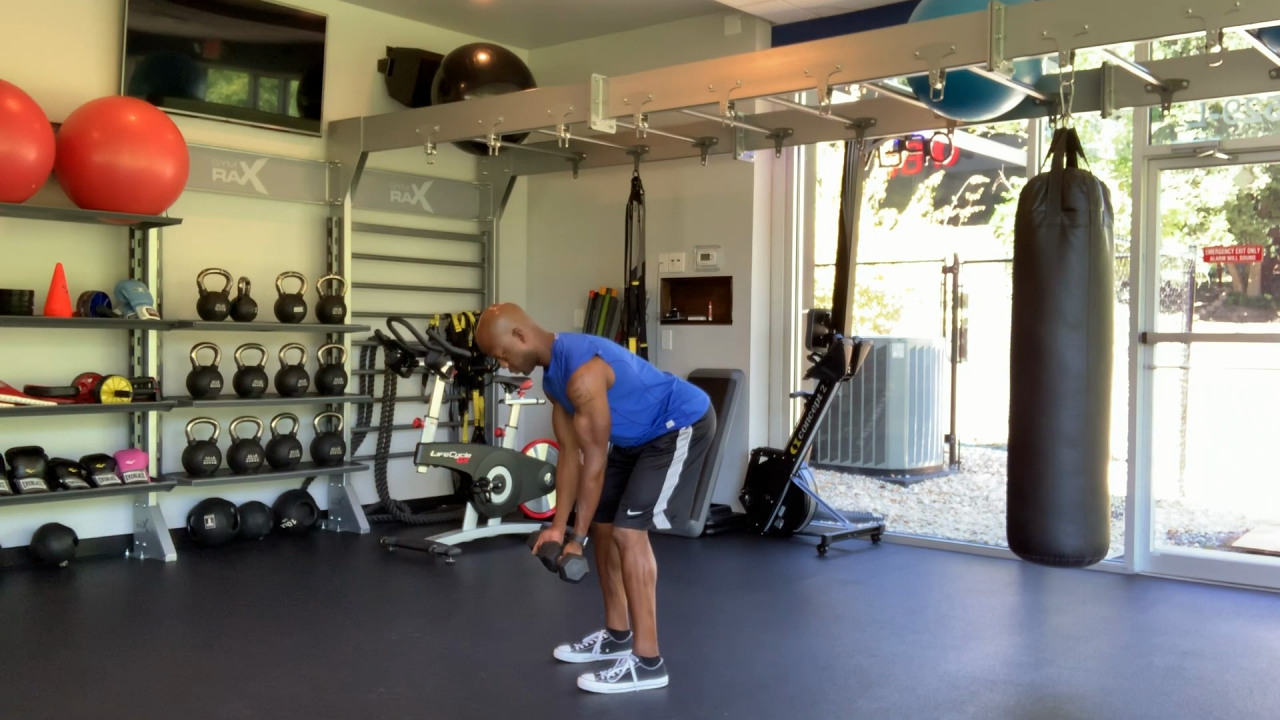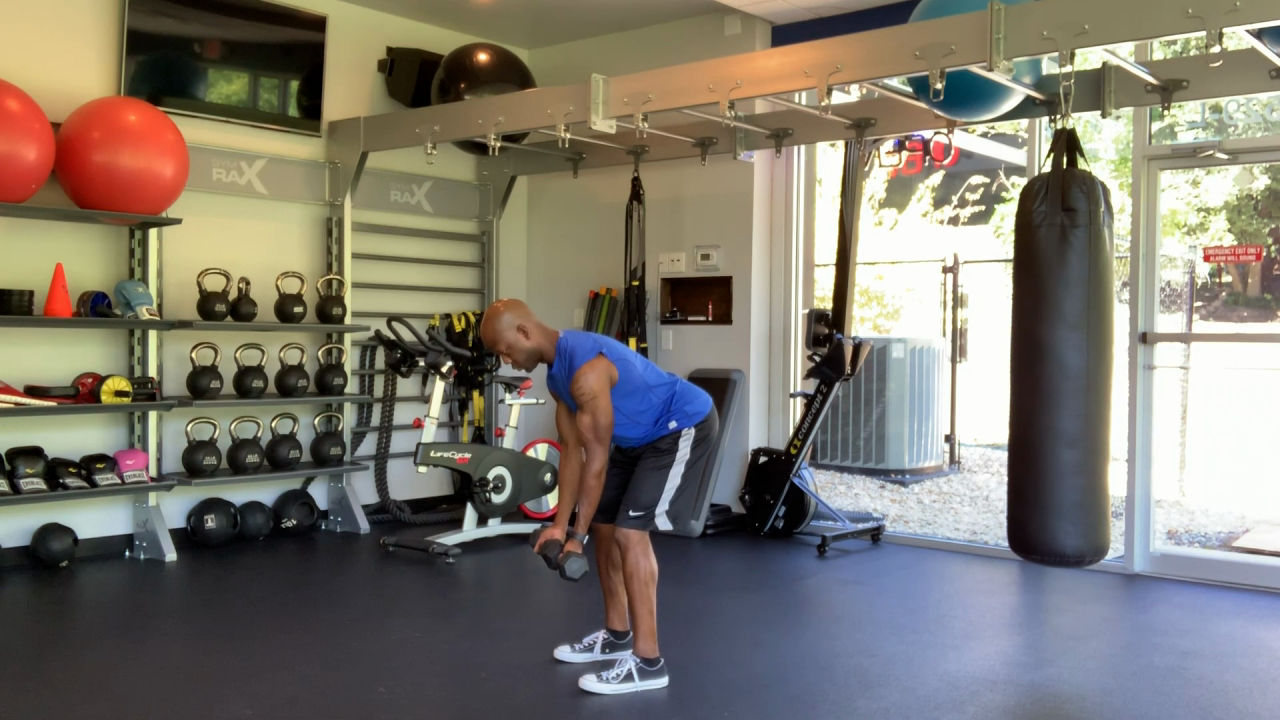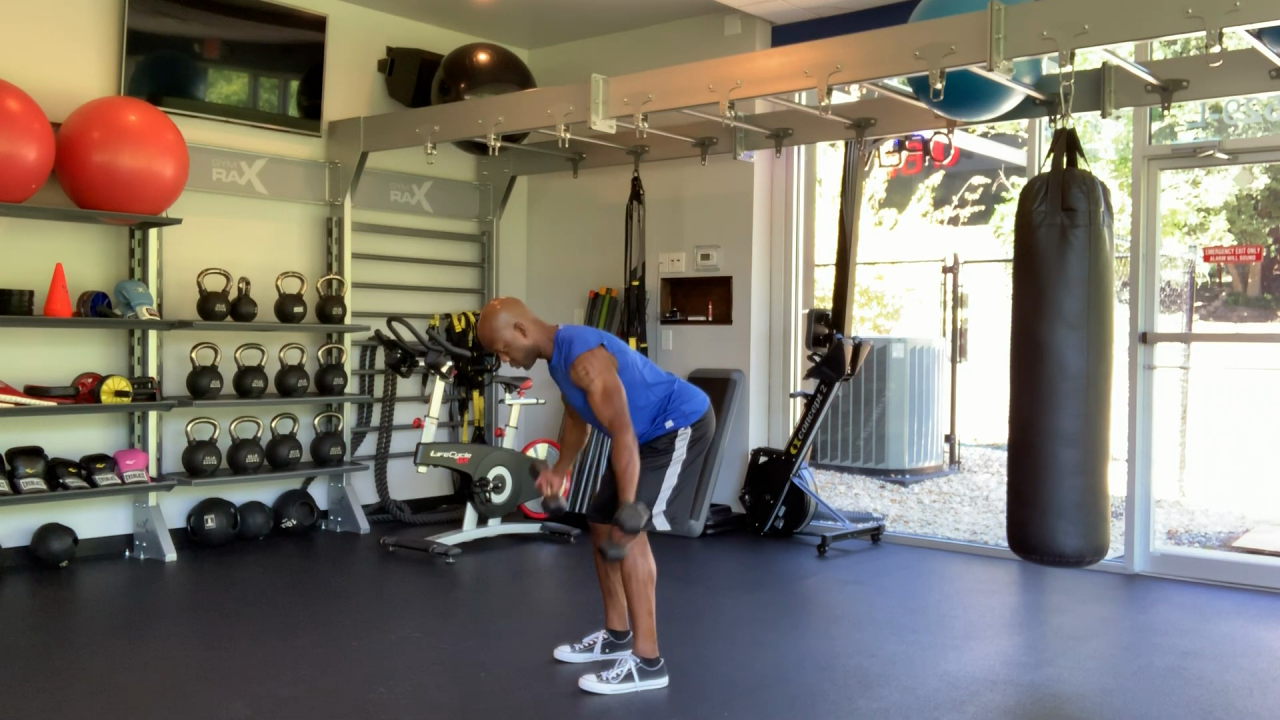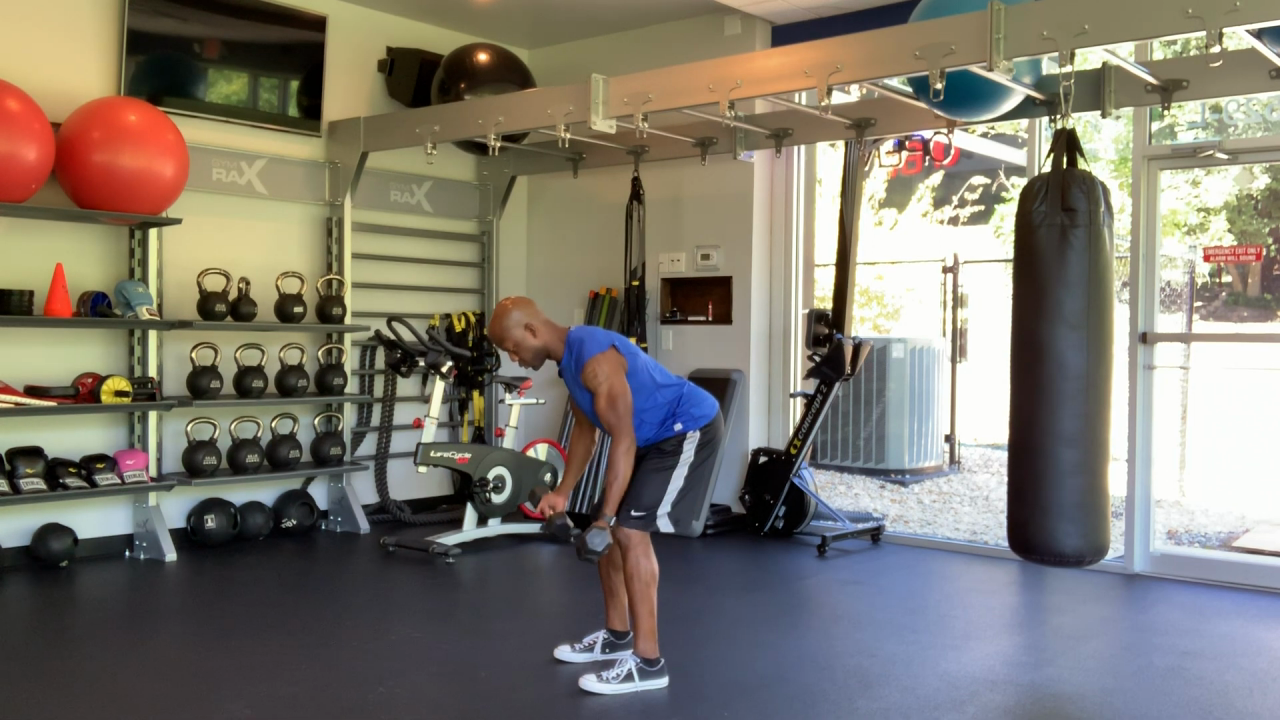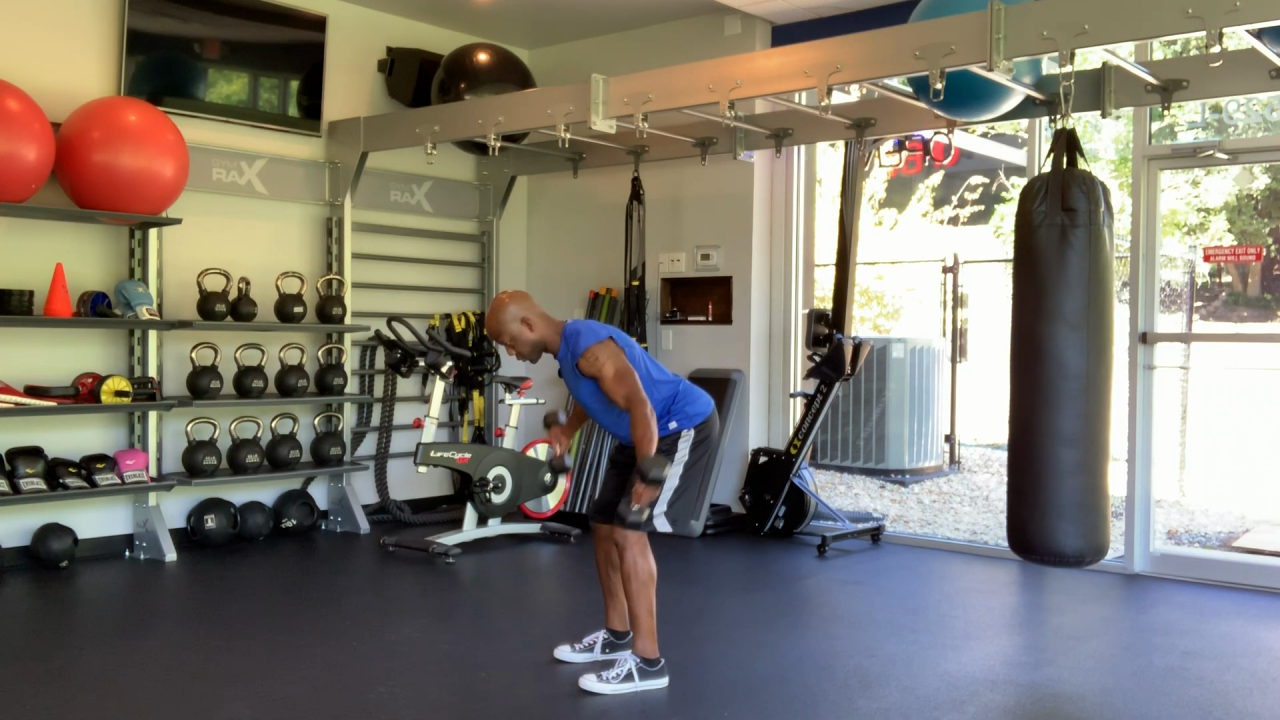
dt=1s
person 1, frame 1
left shoulder: (582, 371)
right shoulder: (553, 376)
left elbow: (595, 460)
right elbow: (569, 453)
left wrist: (577, 537)
right wrist: (559, 525)
left hip: (681, 426)
right hip: (640, 434)
left knee: (628, 532)
right knee: (603, 526)
left ankle: (647, 661)
right ankle: (617, 636)
person 1, frame 2
left shoulder: (585, 368)
right shoulder: (556, 372)
left elbow: (596, 458)
right elbow: (571, 451)
left wrist: (577, 535)
right wrist: (561, 523)
left hip: (683, 426)
right hip: (641, 435)
left knee: (630, 532)
right knee: (603, 526)
left ankle: (647, 662)
right ankle: (617, 635)
person 1, frame 3
left shoulder: (582, 355)
right shoulder: (558, 358)
left elbow: (622, 432)
right elbow: (579, 418)
left wrist: (631, 510)
right wrist: (559, 473)
left hip: (679, 426)
right hip: (649, 432)
left knee: (626, 533)
right knee: (601, 525)
left ankle: (647, 662)
right ankle: (617, 636)
person 1, frame 4
left shoulder: (594, 357)
right shoulder: (568, 359)
left elbow: (623, 439)
right elbow: (585, 428)
left wrist: (607, 516)
right wrist: (562, 493)
left hip: (689, 429)
right hip: (654, 435)
left knee: (631, 531)
right knee: (607, 528)
left ankle: (647, 662)
right ankle: (617, 635)
person 1, frame 5
left shoulder: (588, 346)
right shoulder: (566, 348)
left elbow: (640, 407)
right wrist: (566, 432)
left hip: (687, 425)
right hip: (642, 435)
left knee: (629, 532)
right knee: (603, 524)
left ankle: (647, 662)
right ankle: (616, 635)
